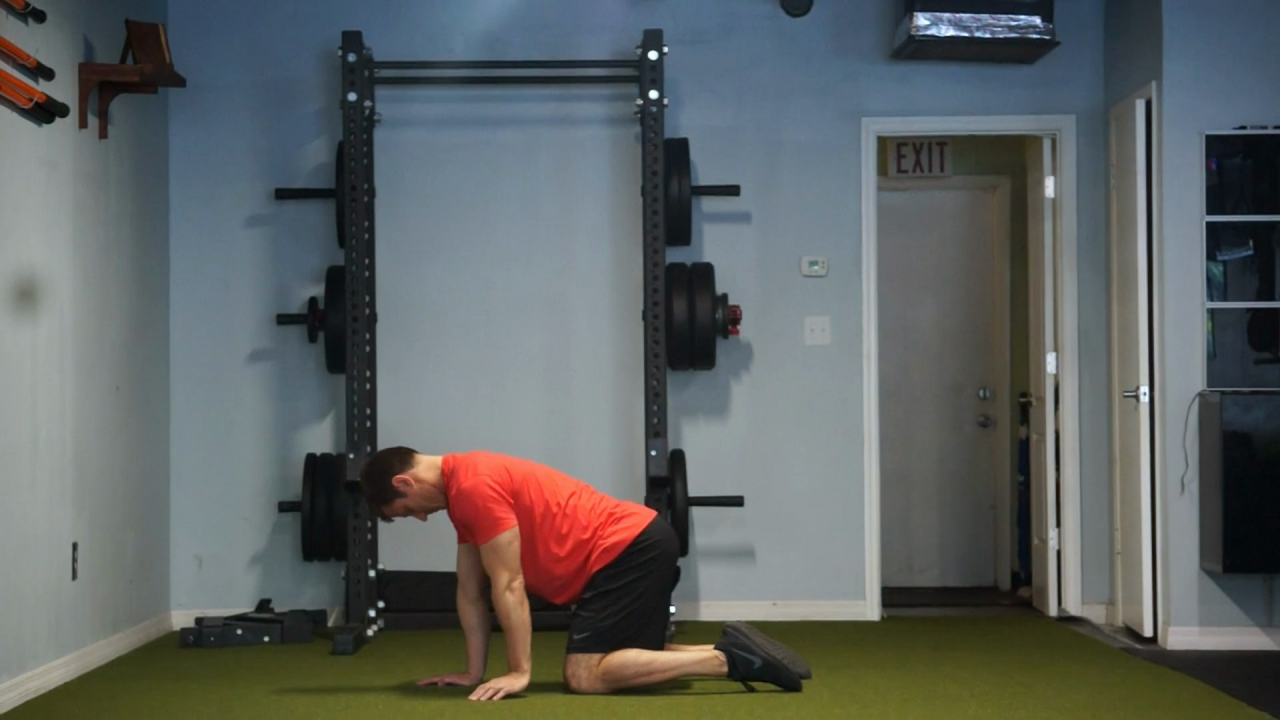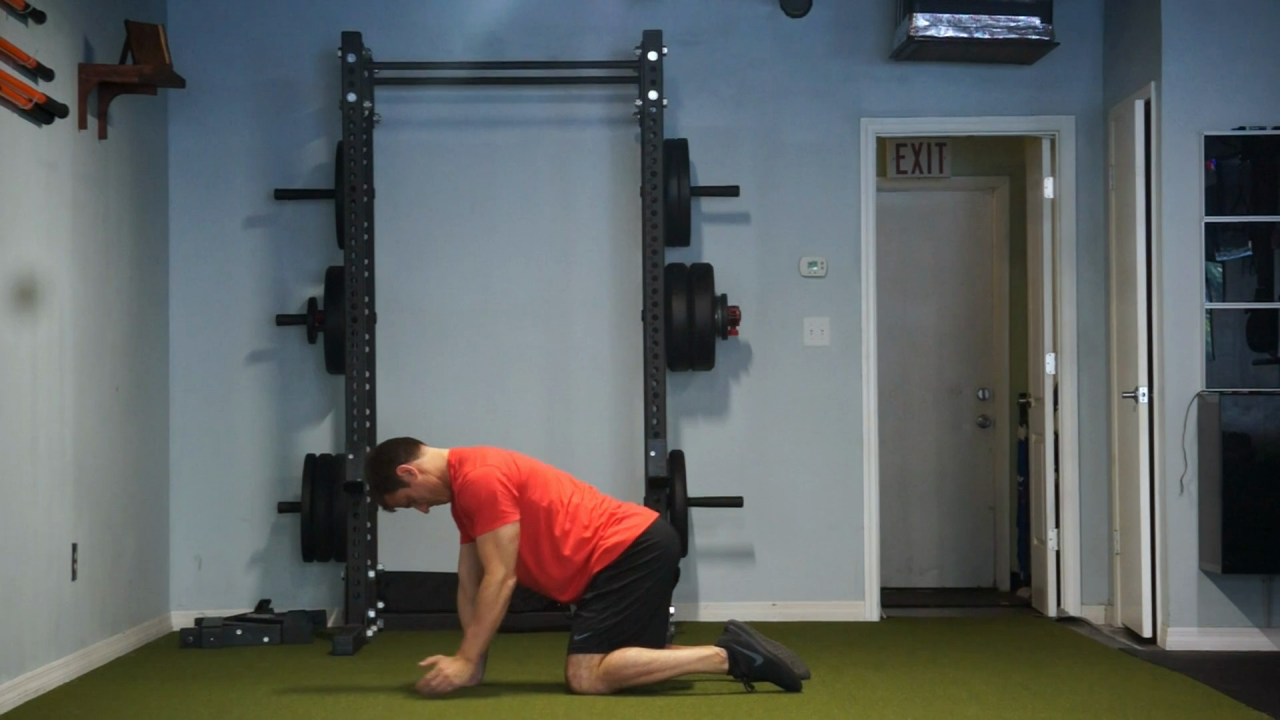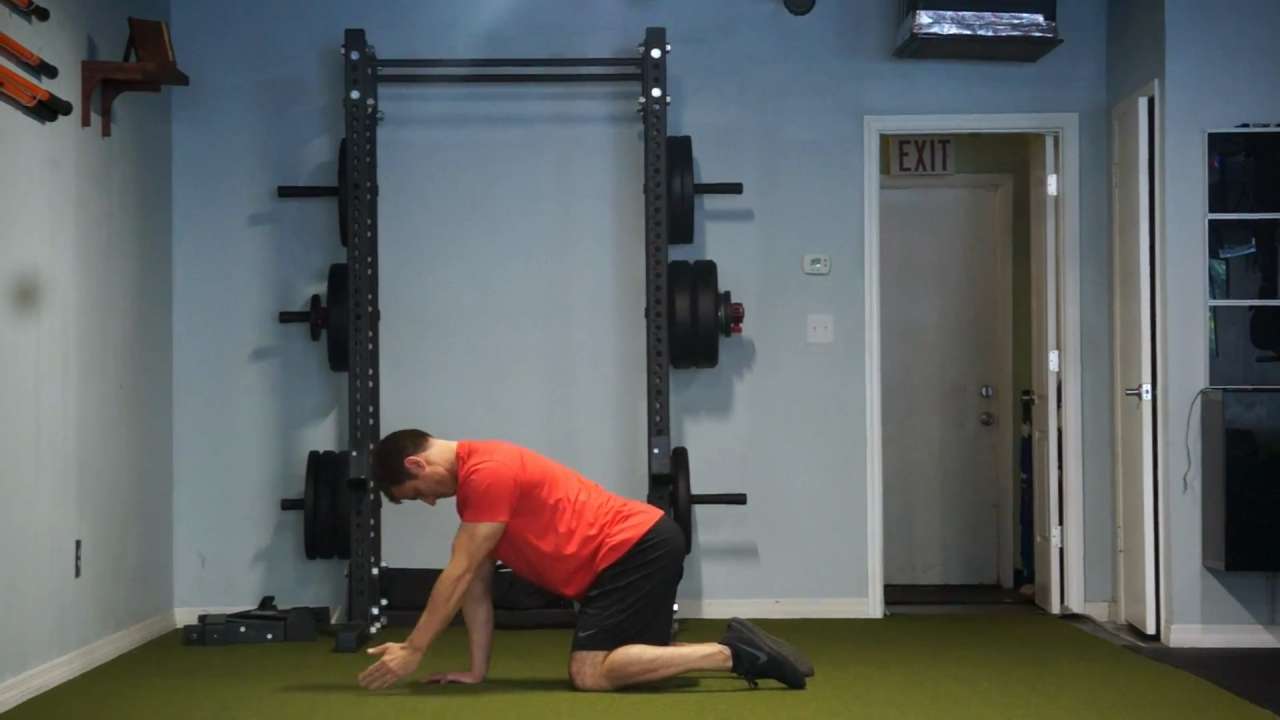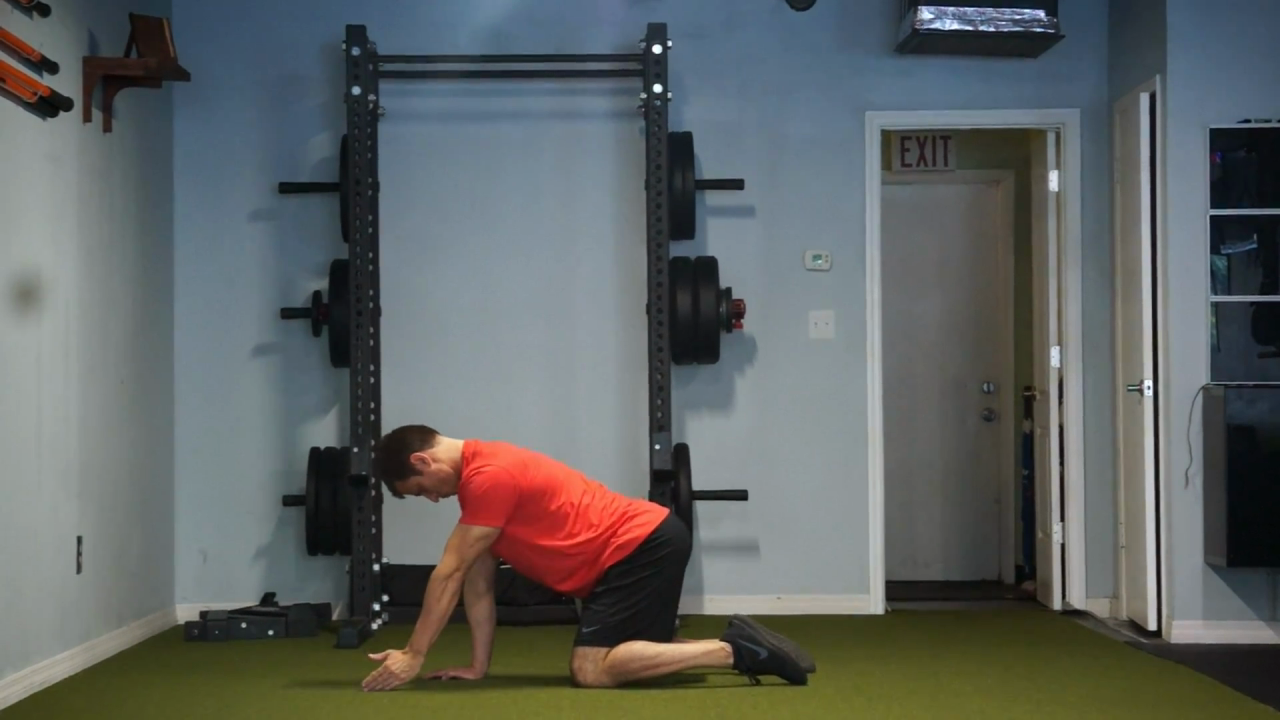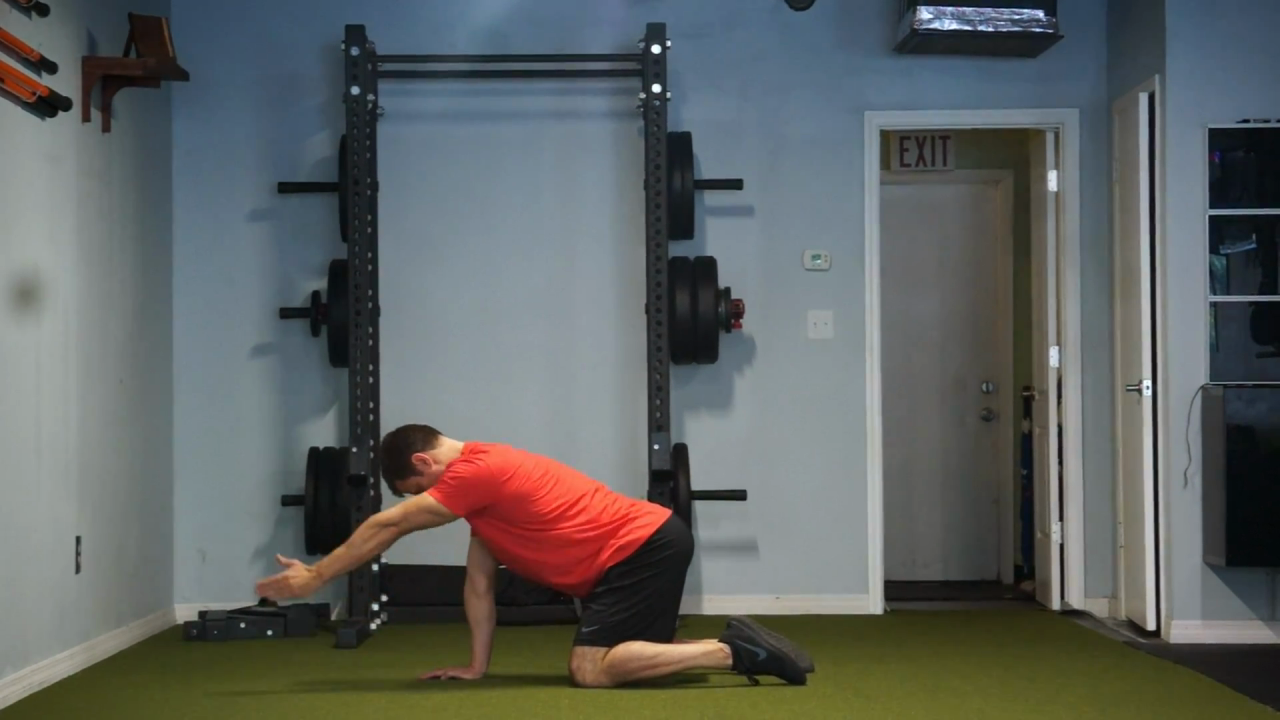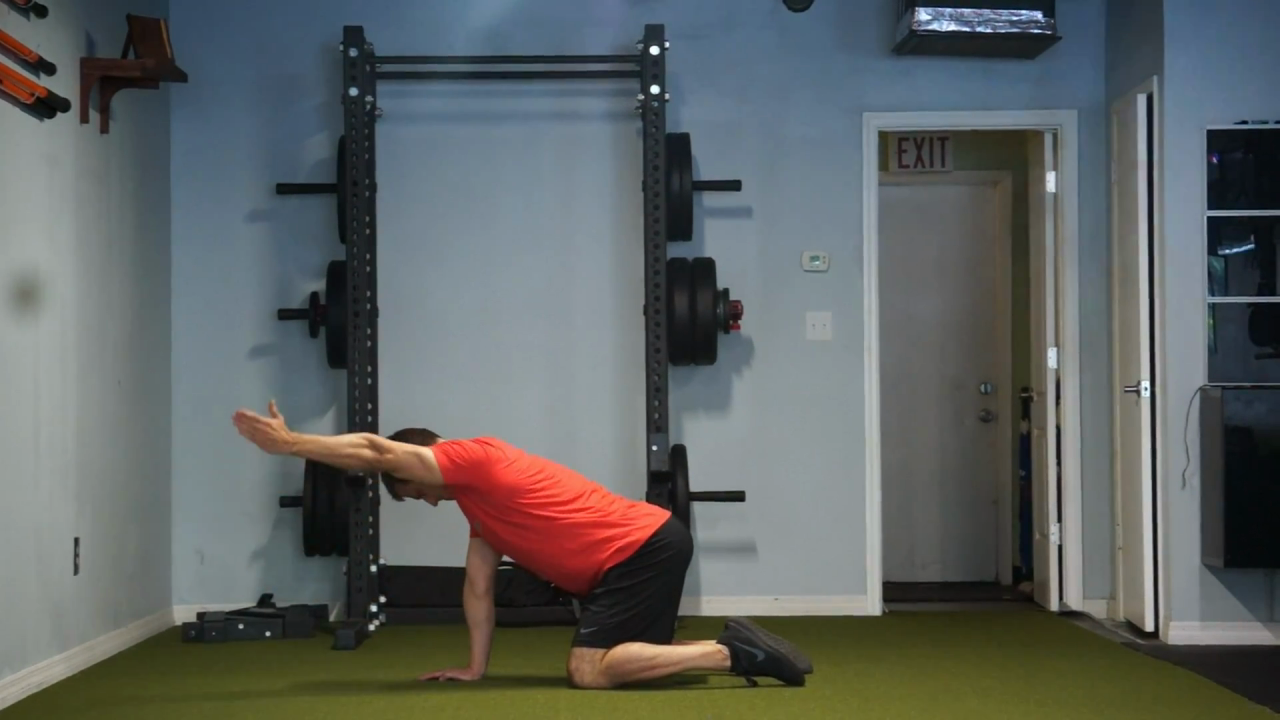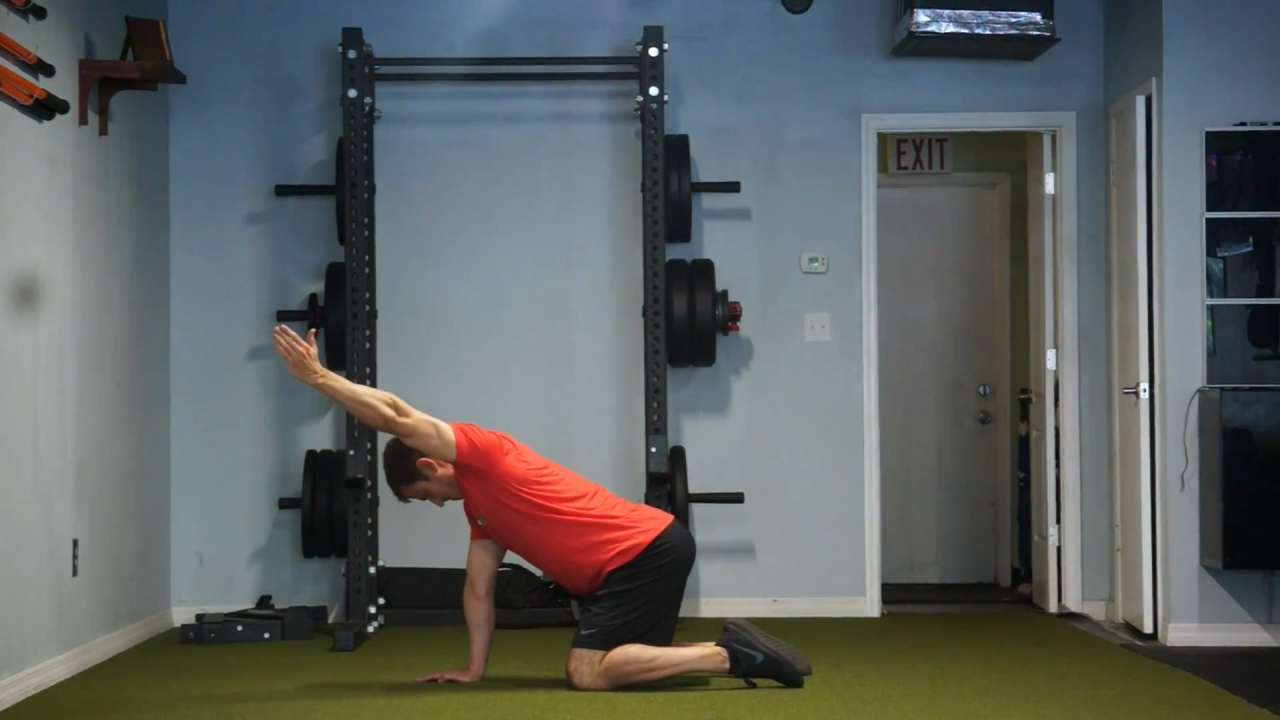
dt=0.7s
person 1, frame 1
left shoulder: (472, 488)
right shoulder: (464, 487)
left elbow: (508, 584)
right elbow: (470, 590)
left wrist: (519, 670)
right wrist: (474, 671)
left hip: (629, 548)
right hip: (642, 541)
left knee: (584, 674)
right knee: (623, 658)
left ankle: (730, 659)
right ankle: (730, 651)
person 1, frame 2
left shoulder: (479, 479)
right shoulder: (464, 490)
left elbow: (501, 580)
right elbow: (472, 584)
left wrist: (465, 660)
right wrist: (473, 669)
left hip: (631, 548)
right hip: (641, 544)
left knee: (586, 675)
right knee: (620, 661)
left ankle: (728, 655)
right ankle: (734, 651)
person 1, frame 3
left shoulder: (485, 473)
right shoulder: (473, 478)
left elbow: (460, 575)
right elbow: (477, 584)
left wrist: (413, 650)
right wrist: (476, 669)
left hip: (636, 546)
right hip: (645, 542)
left knee: (589, 673)
right knee: (617, 659)
left ankle: (733, 653)
right ankle: (735, 648)
person 1, frame 4
left shoulder: (487, 476)
right shoulder: (481, 474)
left elbow: (450, 573)
right elbow: (477, 582)
left wrist: (414, 654)
right wrist: (477, 665)
left hip: (644, 545)
right hip: (651, 541)
left knee: (591, 668)
right knee: (622, 653)
left ankle: (734, 650)
right ankle: (741, 645)
person 1, frame 5
left shoulder: (475, 472)
right shoulder: (481, 477)
left elbow: (387, 527)
right elbow: (479, 583)
left wrist: (314, 577)
right wrist: (476, 664)
left hip: (645, 547)
right hip: (651, 543)
left knee: (590, 669)
right knee: (614, 656)
left ankle: (732, 652)
right ankle: (734, 644)
person 1, frame 6
left shoulder: (475, 460)
right shoulder: (475, 497)
left elbow: (375, 453)
right elbow: (479, 588)
left wrist: (288, 441)
right wrist: (475, 666)
left hip: (645, 548)
right hip: (647, 547)
left knee: (589, 669)
right knee: (613, 660)
left ankle: (730, 652)
right ankle: (735, 647)
person 1, frame 7
left shoulder: (485, 452)
right shoulder: (478, 501)
left elbow: (395, 416)
right elbow: (479, 588)
left wrist: (317, 376)
right wrist: (474, 668)
left hip: (648, 550)
right hip: (649, 551)
left knee: (587, 672)
right knee: (613, 659)
left ankle: (730, 655)
right ankle: (730, 648)
